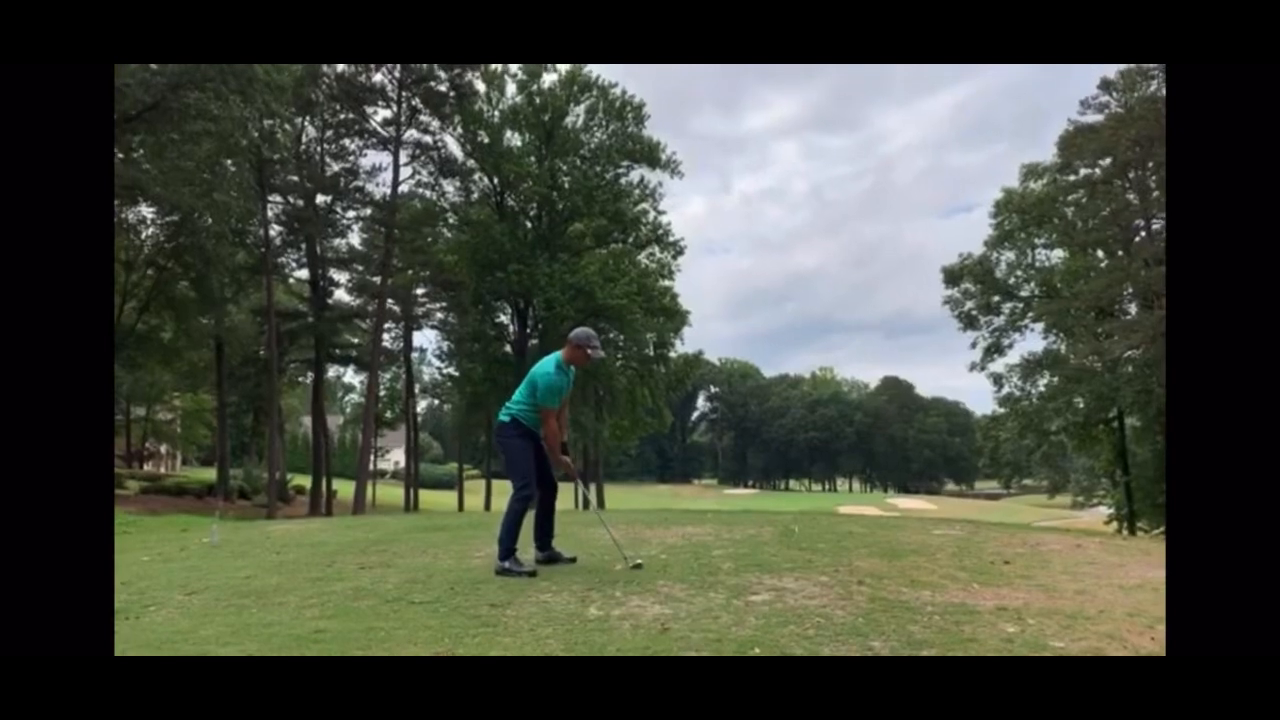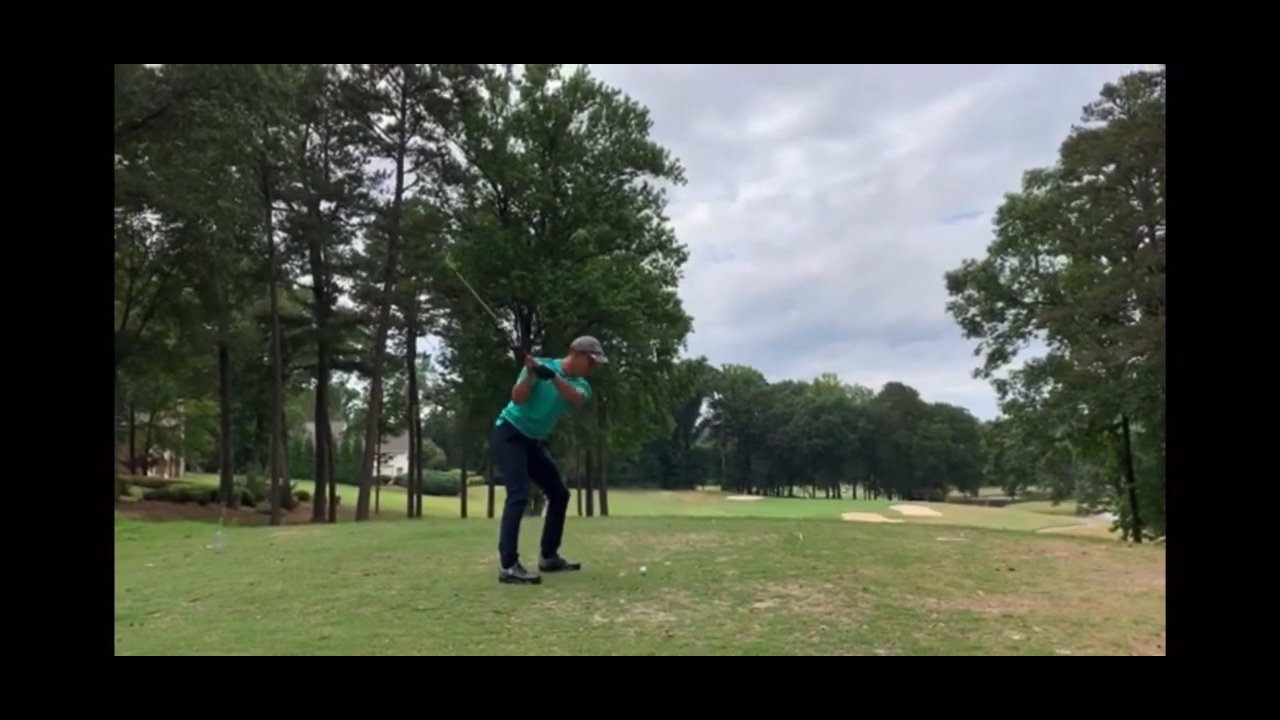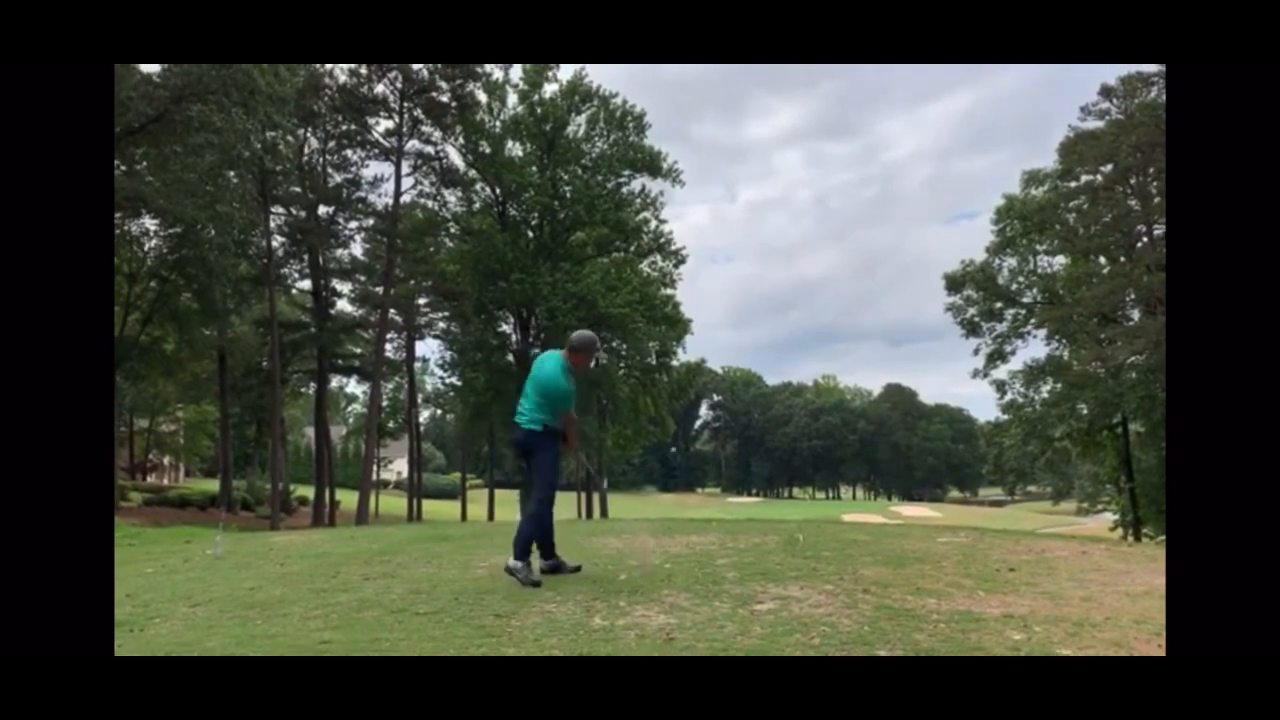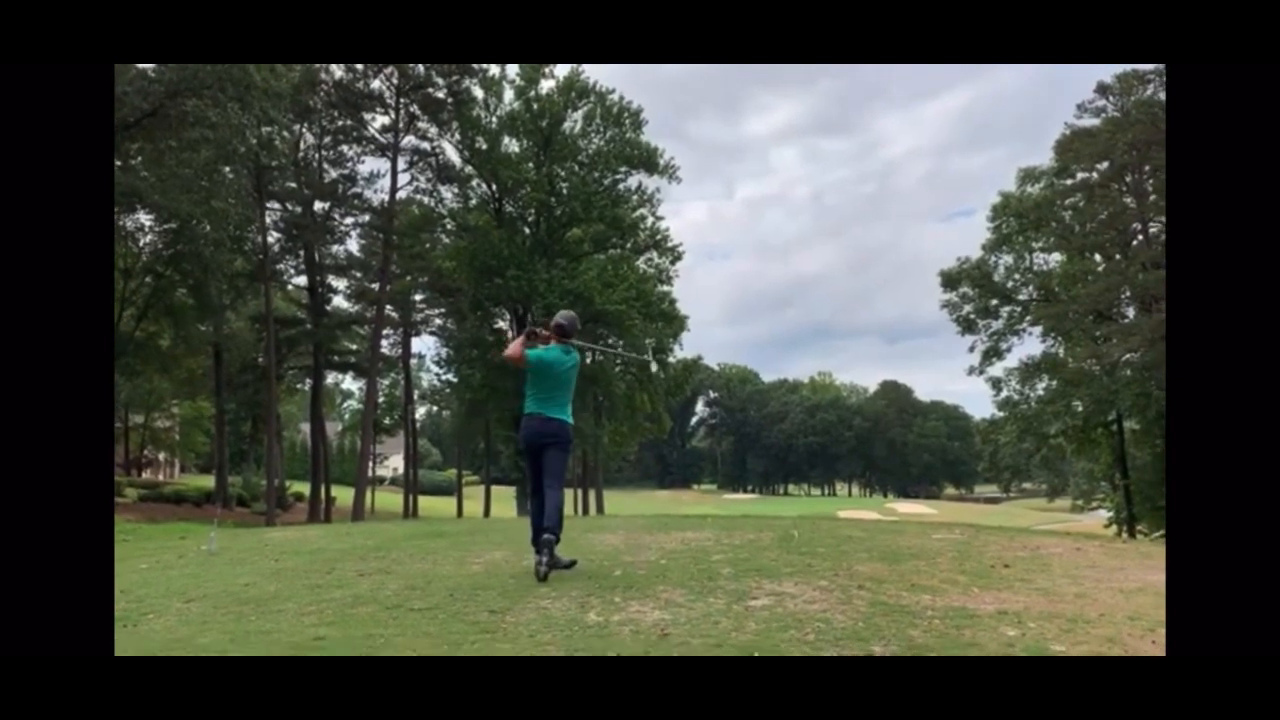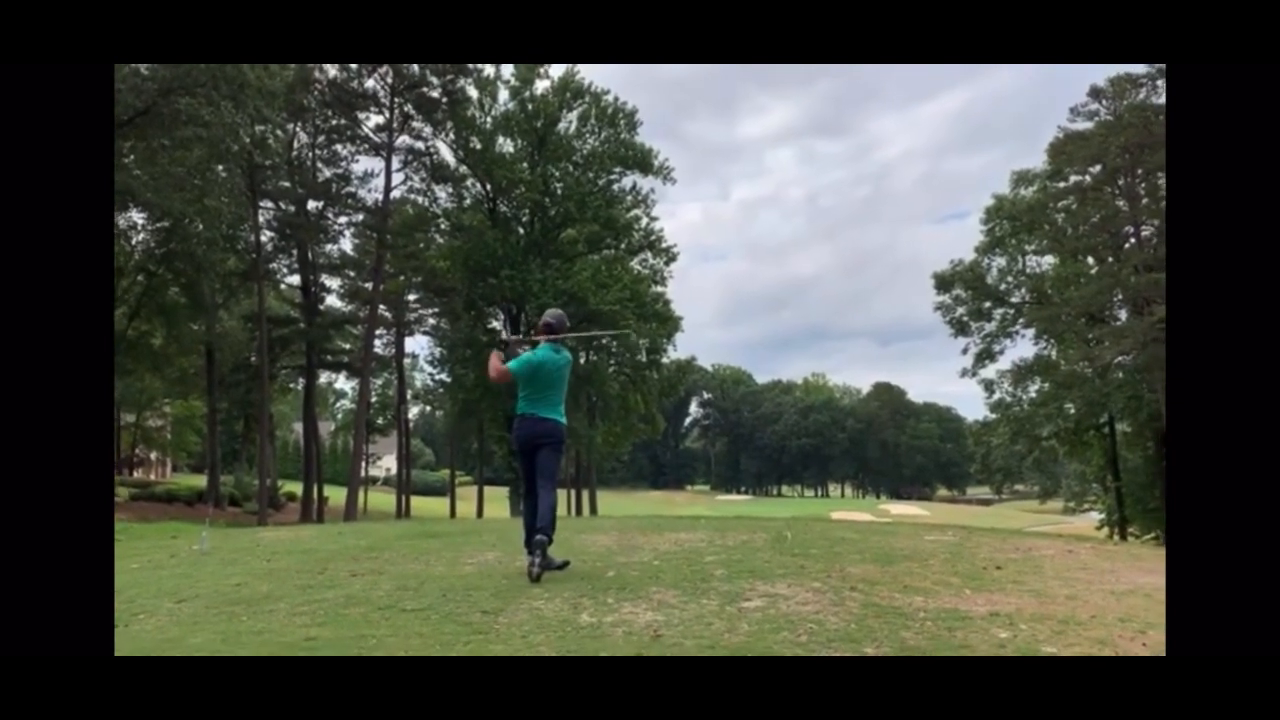
dt=0.7s
person 1, frame 1
left shoulder: (568, 371)
right shoulder: (550, 374)
left elbow: (563, 410)
right elbow: (549, 421)
left wrist: (564, 447)
right wrist: (558, 457)
left hip: (529, 431)
right hip: (513, 429)
left knee: (549, 487)
right knee: (526, 490)
left ankle: (544, 549)
right ankle: (505, 559)
person 1, frame 2
left shoulder: (582, 387)
right shoulder: (538, 365)
left elbow: (573, 397)
right elbow: (517, 397)
left wrist: (551, 377)
right wrist: (530, 373)
left hip: (534, 441)
right hip: (509, 434)
left knee: (559, 494)
right knee: (518, 496)
left ankle: (549, 556)
right ankle: (508, 565)
person 1, frame 3
left shoulder: (548, 356)
right shoulder: (563, 385)
right elbow: (568, 422)
right wrist: (570, 439)
left hip: (525, 432)
right hip: (542, 437)
left knee: (542, 494)
right knee: (543, 496)
left ankle: (548, 558)
right ankle: (518, 559)
person 1, frame 4
left shoulder: (545, 357)
right shoulder: (573, 357)
left elbow: (511, 354)
left wrist: (527, 336)
right wrist: (540, 342)
left hip: (532, 426)
right hip: (559, 428)
left knee: (537, 490)
right knee: (553, 487)
left ankle: (542, 551)
right ankle: (549, 537)
person 1, frame 5
left shoulder: (533, 358)
right shoulder: (565, 358)
left elbow: (496, 373)
left wrist: (497, 351)
right wrist: (517, 351)
left hip: (526, 427)
right hip: (552, 428)
left knee: (530, 490)
right knee: (547, 487)
left ankle: (534, 551)
right ankle: (542, 539)
